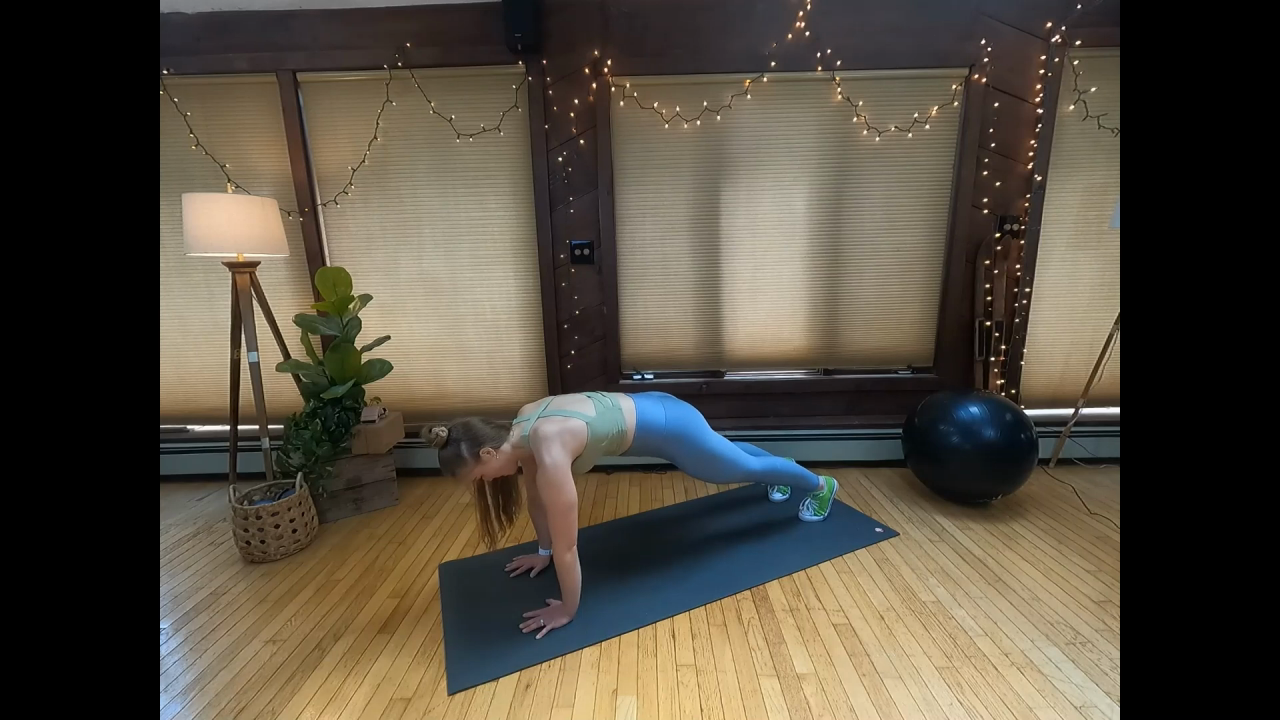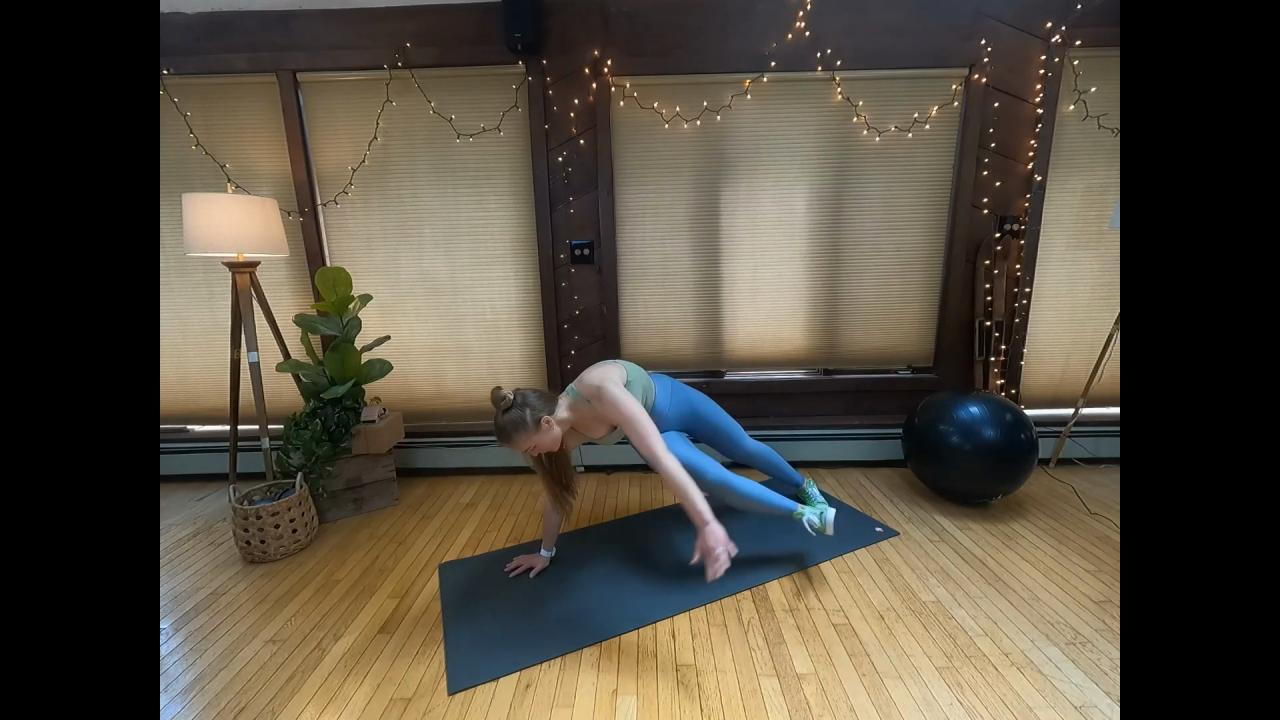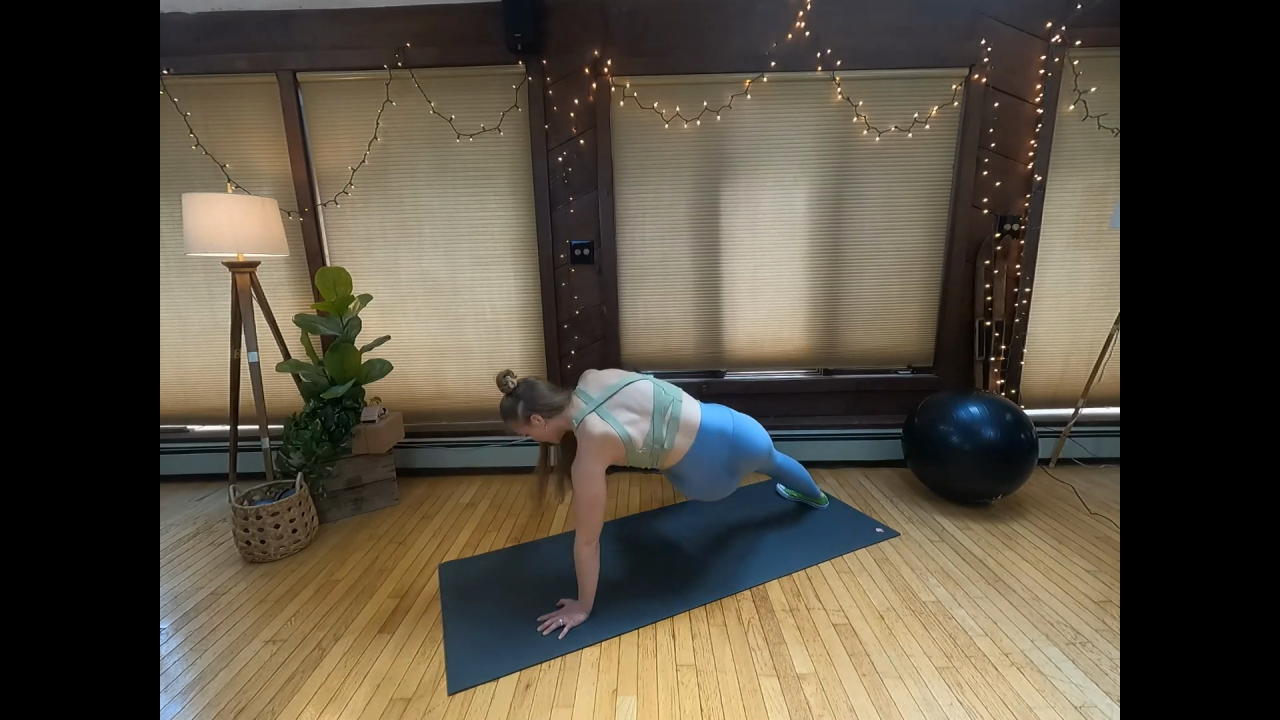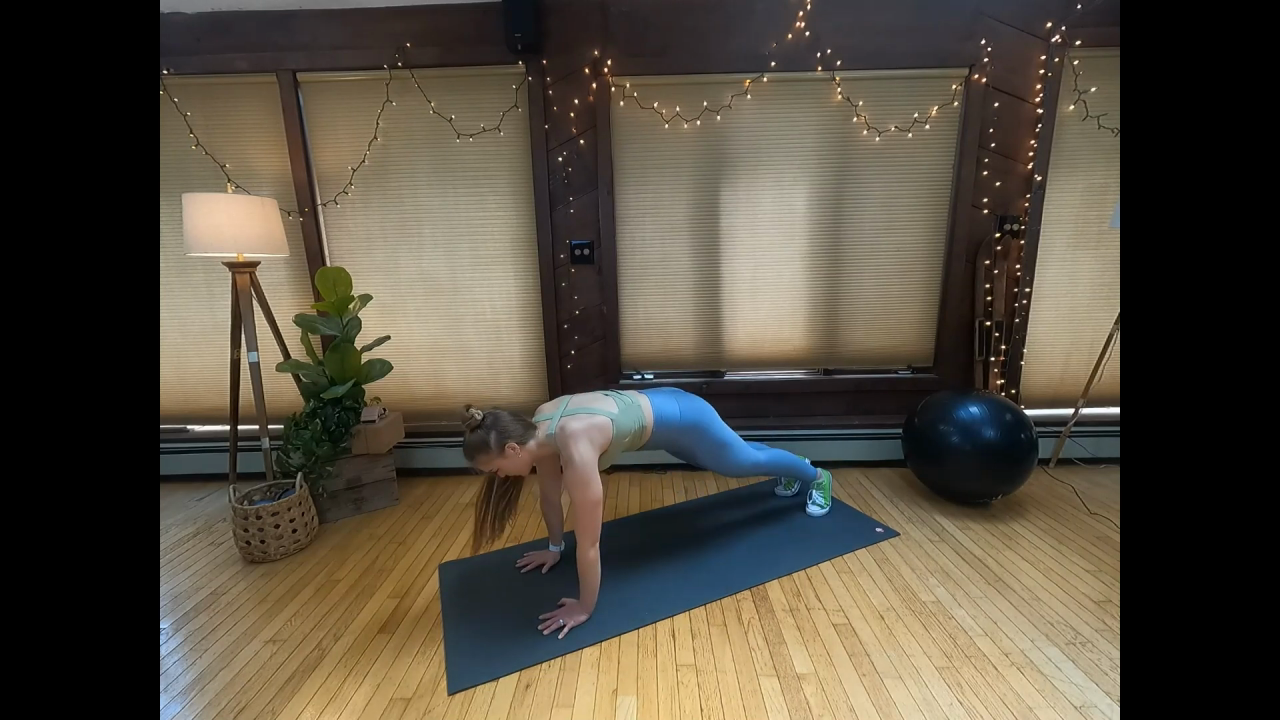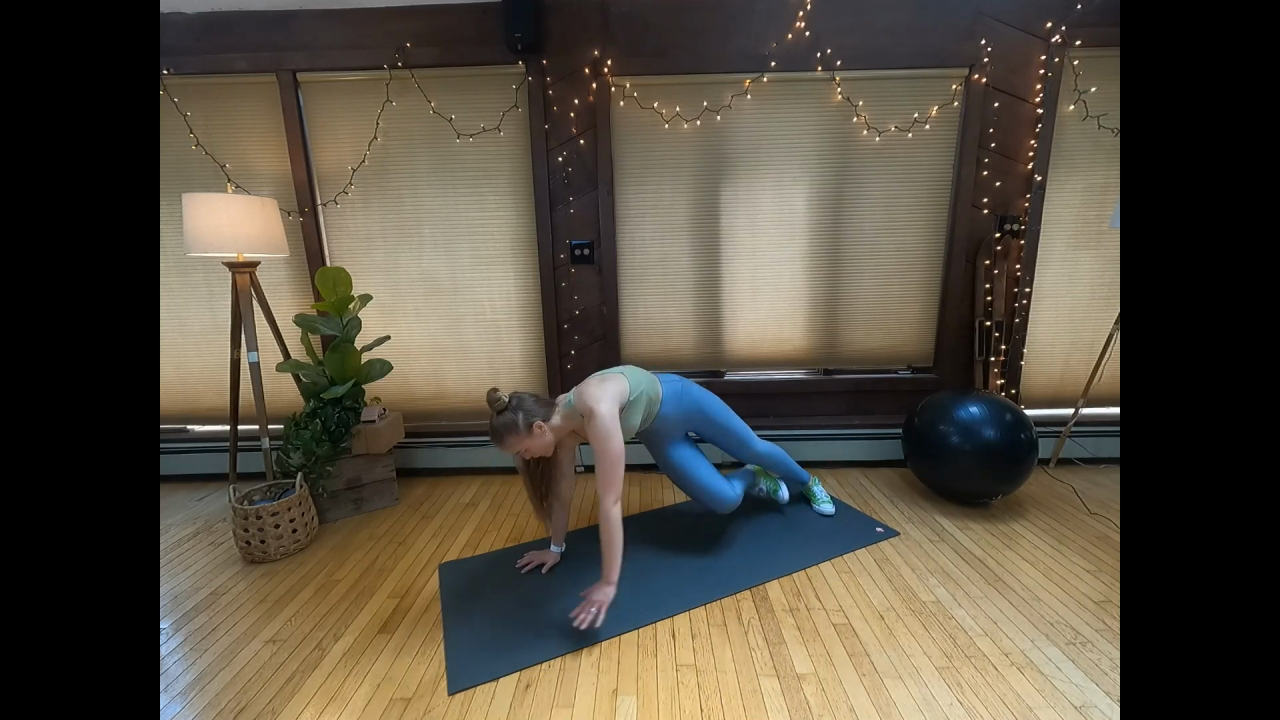
dt=1s
person 1, frame 1
left shoulder: (548, 452)
right shoulder: (521, 427)
left elbow: (567, 547)
right elbow: (536, 496)
left wrist: (568, 610)
right wrist: (542, 552)
left hip: (665, 426)
right hip: (646, 411)
left knee: (743, 467)
right knee: (729, 456)
left ankle: (821, 486)
right ankle: (778, 478)
person 1, frame 2
left shoulder: (602, 392)
right shoulder: (561, 422)
left elbow: (658, 458)
right elbow: (558, 491)
left wrist: (707, 523)
right wrist: (545, 550)
left hip: (669, 398)
right hip: (657, 427)
left knee: (745, 446)
right knee: (717, 480)
left ankle: (805, 488)
right ankle: (800, 513)
person 1, frame 3
left shoulder: (591, 447)
right shoulder: (593, 378)
left elbow: (587, 540)
left wrist: (582, 608)
left hip: (710, 477)
right hip: (741, 430)
right knee: (768, 461)
right ankle: (815, 497)
person 1, frame 4
left shoulder: (576, 450)
right shoulder: (538, 427)
left elbow: (589, 542)
right elbow: (549, 494)
left wrist: (583, 608)
right wrist: (554, 547)
left hip: (682, 417)
right hip: (656, 412)
left knee: (748, 461)
right knee: (728, 460)
left ankle: (818, 478)
right ankle: (789, 469)
person 1, frame 5
left shoulder: (596, 408)
right shoulder: (560, 418)
left elbow: (610, 503)
right elbow: (562, 487)
left wrist: (608, 582)
right wrist: (556, 546)
left hip: (677, 397)
right hip: (658, 430)
left knee: (753, 449)
right knee: (724, 501)
left ankle: (808, 483)
right ankle: (756, 479)
